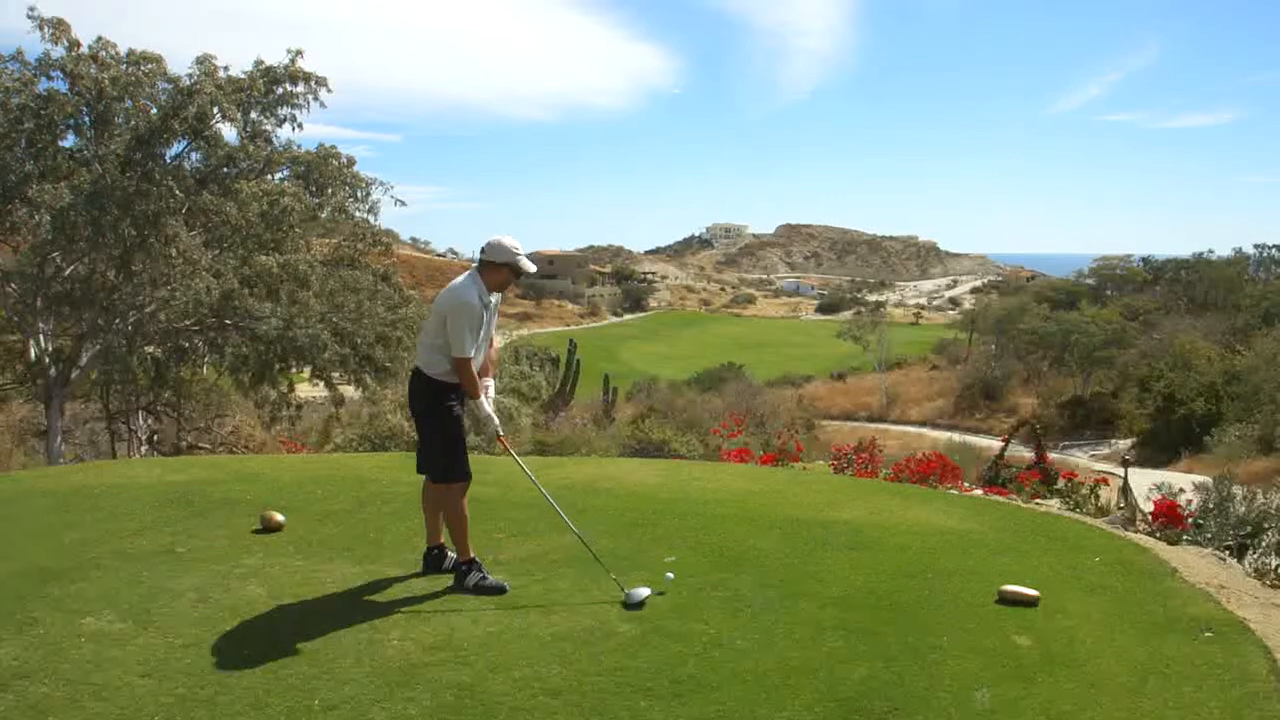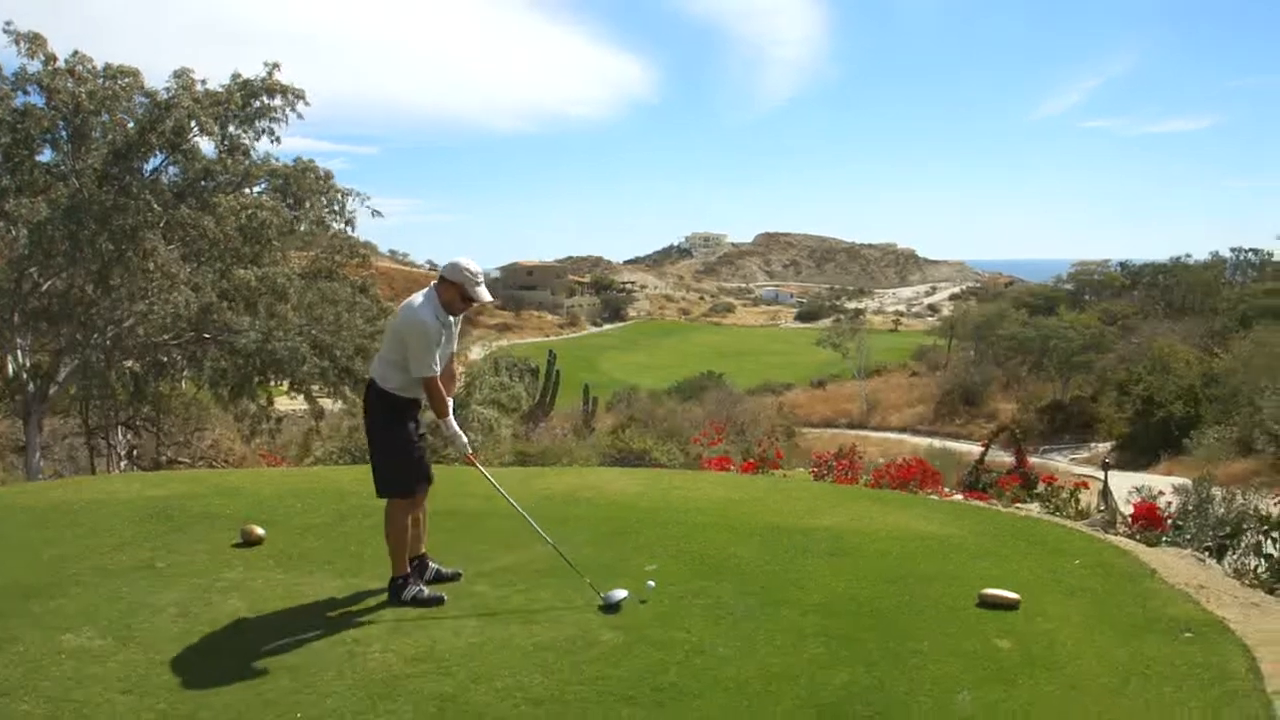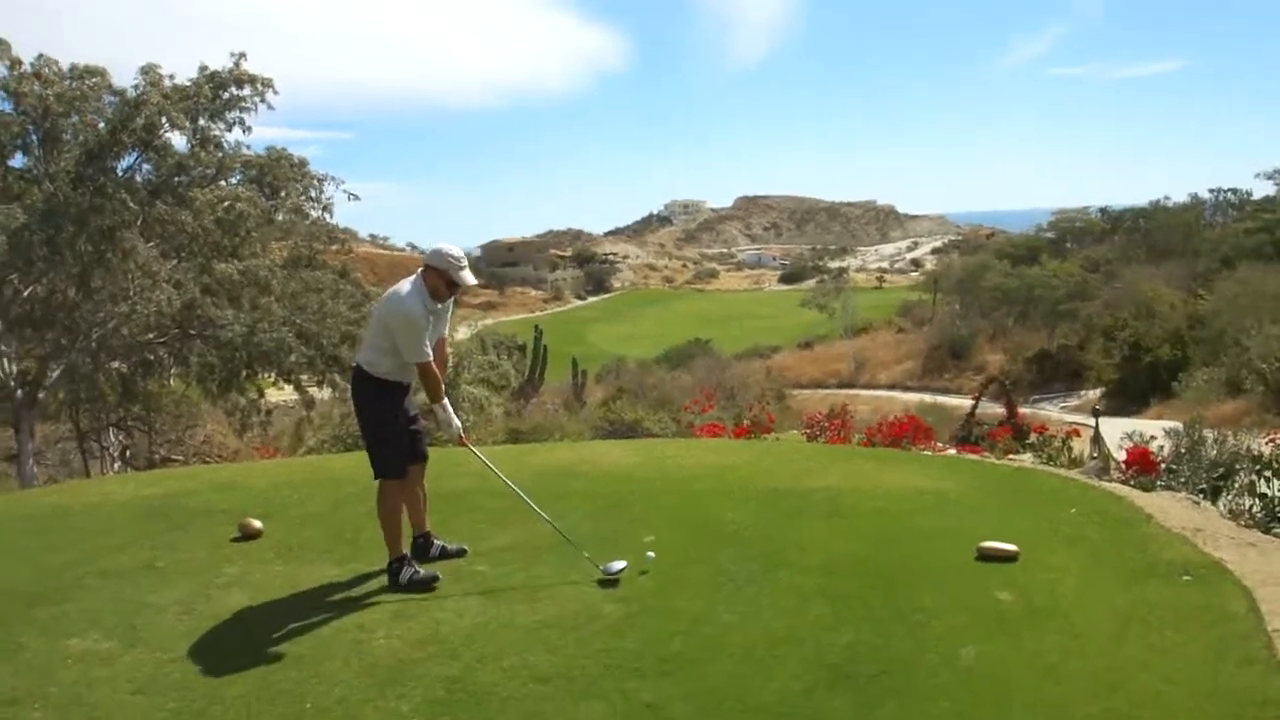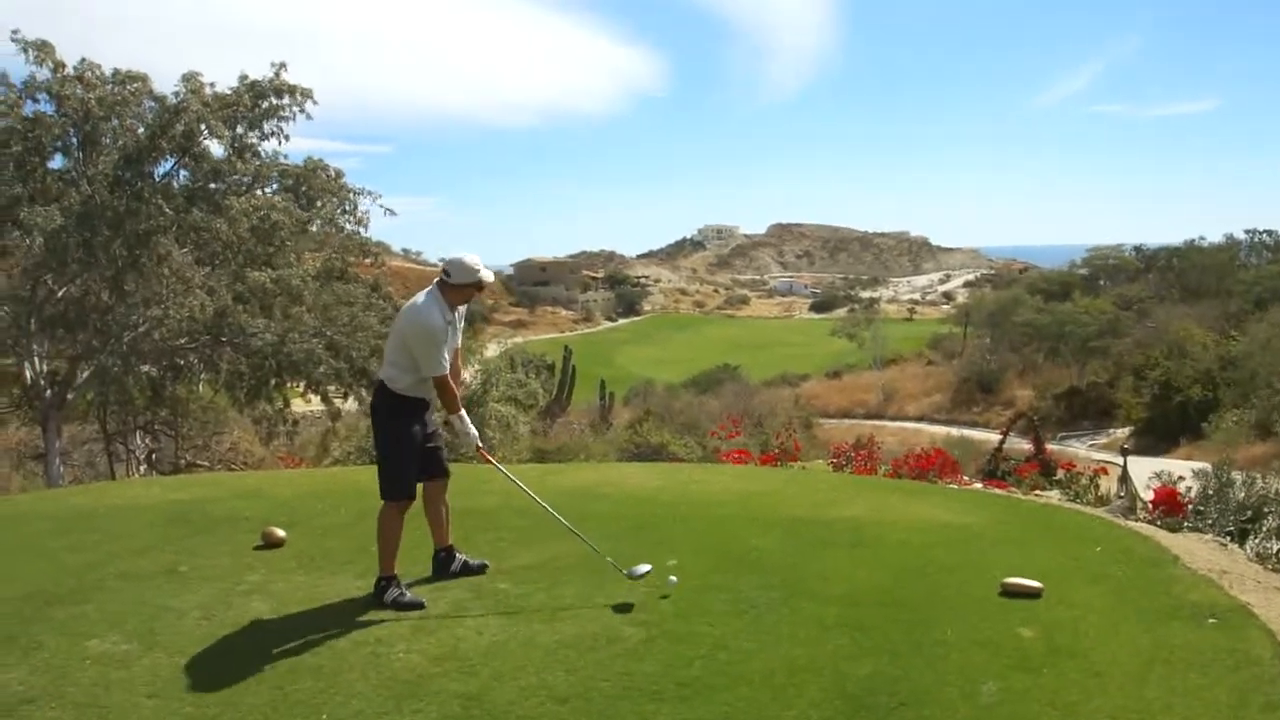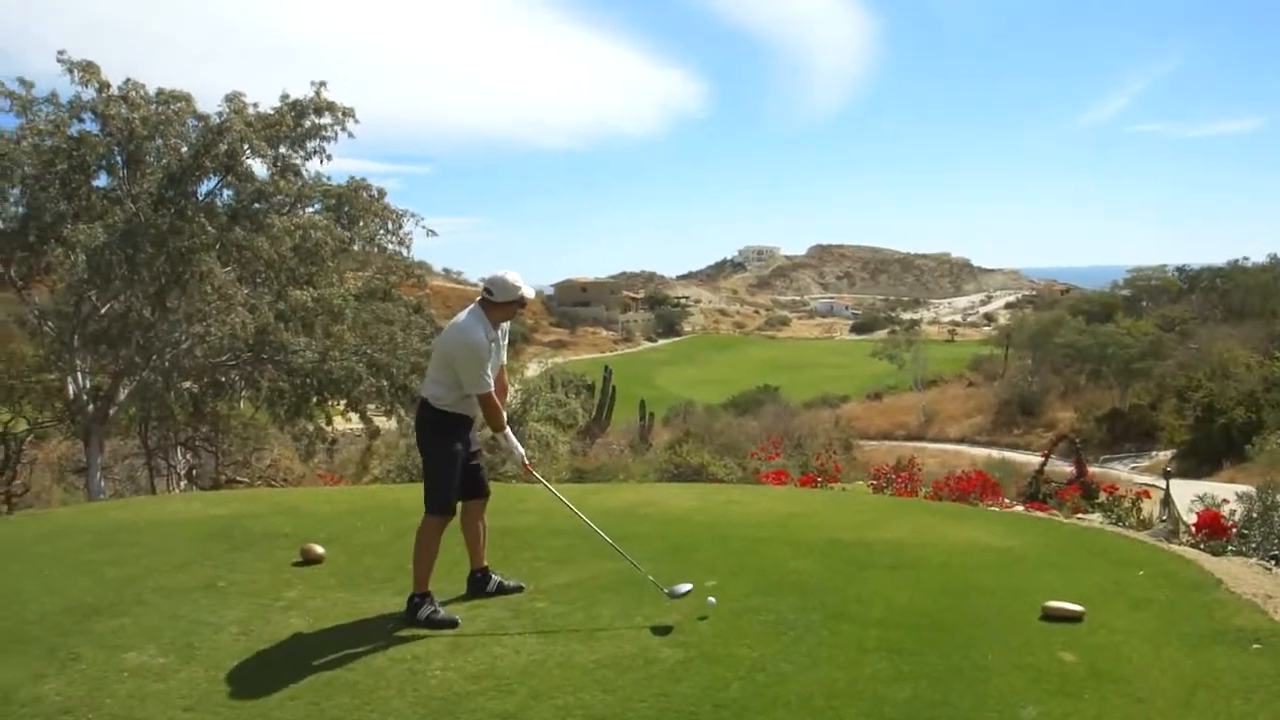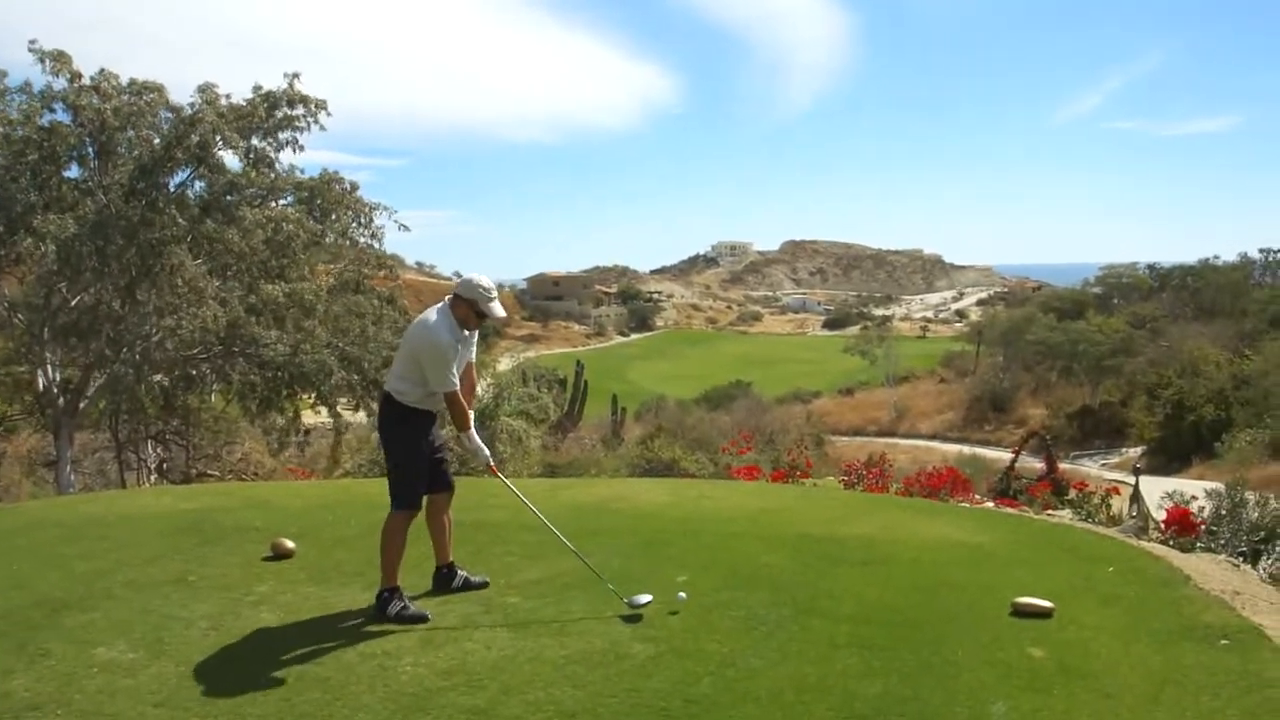
dt=0.5s
person 1, frame 1
left shoulder: (490, 294)
right shoulder: (465, 300)
left elbow: (487, 344)
right elbow: (461, 364)
left wrist: (489, 386)
right wrist: (482, 408)
left hip: (445, 388)
right hip: (435, 390)
left knee: (438, 477)
right knee: (455, 480)
left ankle: (435, 552)
right ankle: (467, 567)
person 1, frame 2
left shoulder: (449, 311)
right shoulder: (420, 320)
left elbow: (448, 363)
right elbow: (430, 384)
left wrist: (446, 412)
right wrist: (452, 429)
left hip: (408, 403)
right hip: (388, 405)
left knee: (420, 488)
right knee: (403, 495)
left ankle: (417, 562)
right ankle: (400, 580)
person 1, frame 3
left shoulder: (440, 296)
right shoulder: (406, 307)
left elbow: (440, 349)
right elbow: (426, 368)
left wrist: (440, 398)
right wrist: (446, 413)
left hip: (399, 386)
right hip: (375, 387)
left knee: (415, 466)
right knee: (394, 476)
left ankle: (423, 541)
right ankle: (398, 563)
person 1, frame 4
left shoulder: (455, 307)
right shoulder: (426, 319)
left elbow: (454, 359)
right elbow: (441, 381)
left wrist: (456, 411)
right wrist: (463, 423)
left hip: (420, 403)
right hip: (396, 405)
left knee: (437, 480)
right knee: (399, 497)
left ankle: (445, 556)
right ankle: (386, 582)
person 1, frame 5
left shoulder: (496, 325)
right shoulder: (470, 337)
left elbow: (499, 378)
right elbow: (486, 398)
left wrist: (502, 425)
right wrist: (509, 440)
left hip: (462, 421)
right hip: (440, 422)
left knee: (476, 499)
right knee: (439, 512)
left ankle: (480, 576)
right ankle: (419, 599)
person 1, frame 6
left shoulder: (465, 323)
right shoulder: (436, 335)
left elbow: (468, 374)
right elbow: (452, 396)
left wrist: (469, 424)
right wrist: (472, 440)
left hip: (425, 416)
right hip: (403, 417)
left knee: (442, 493)
right knee: (406, 506)
left ankle: (446, 572)
right ankle: (388, 593)
